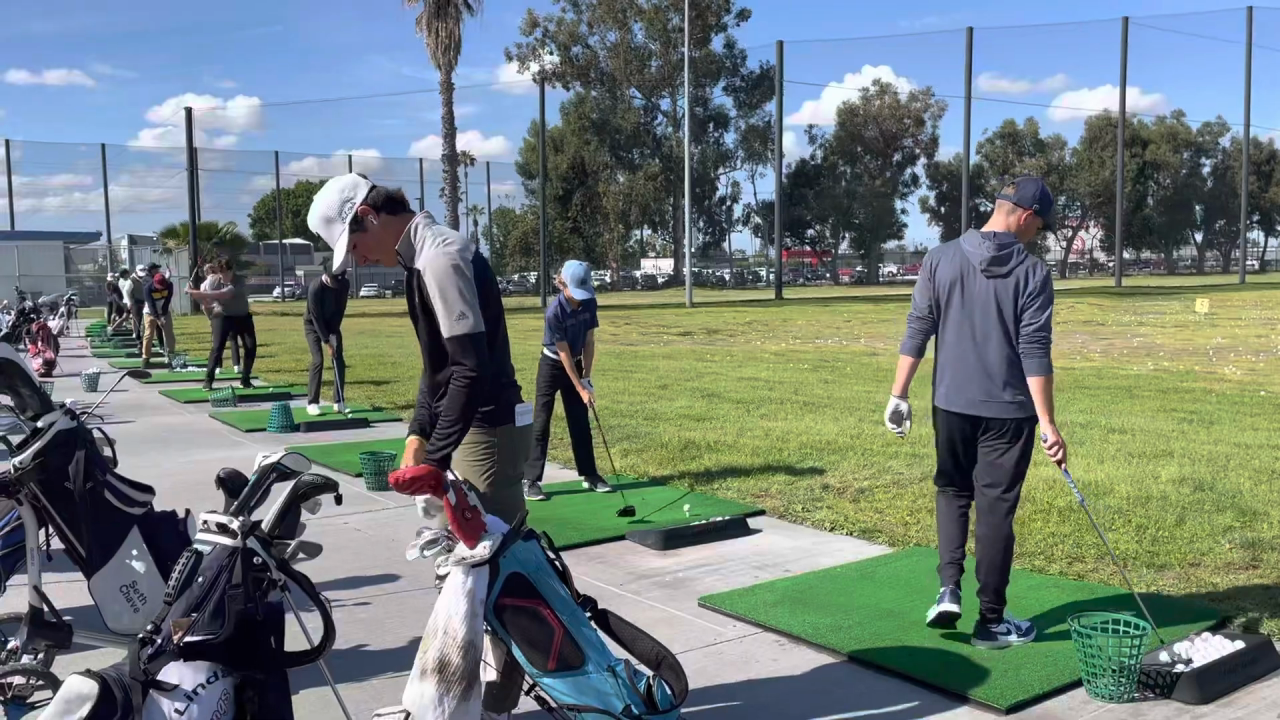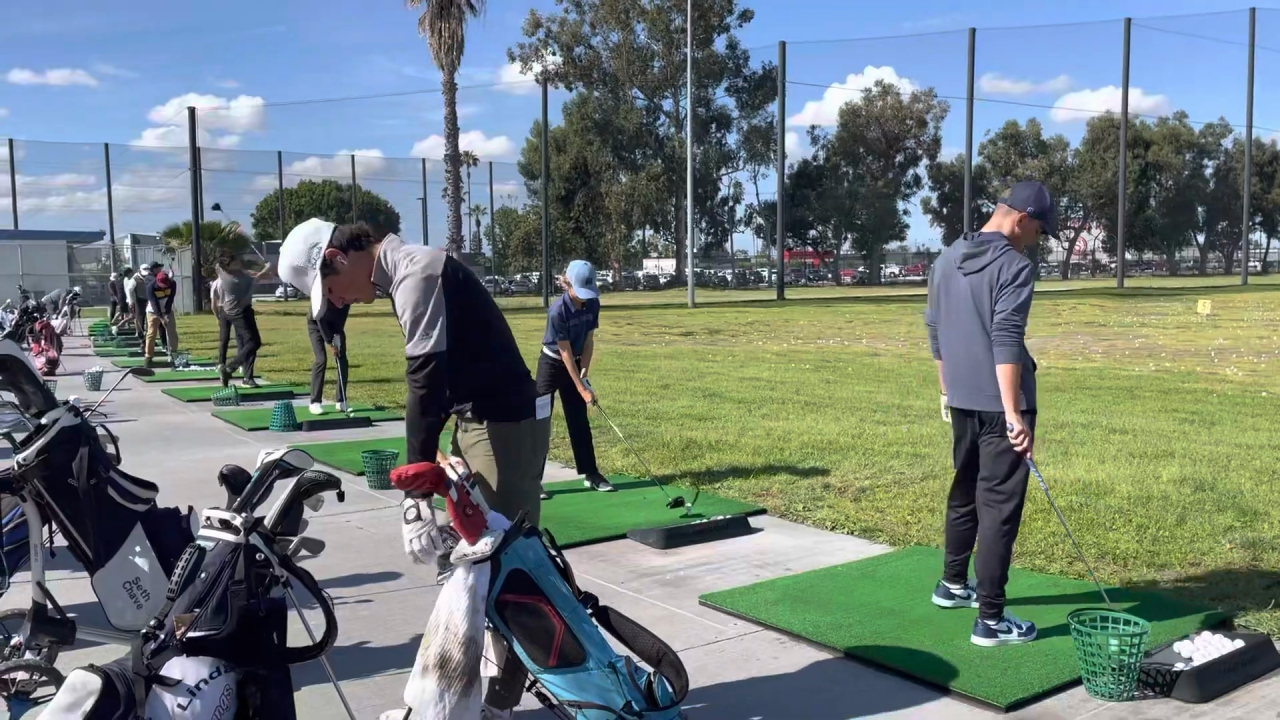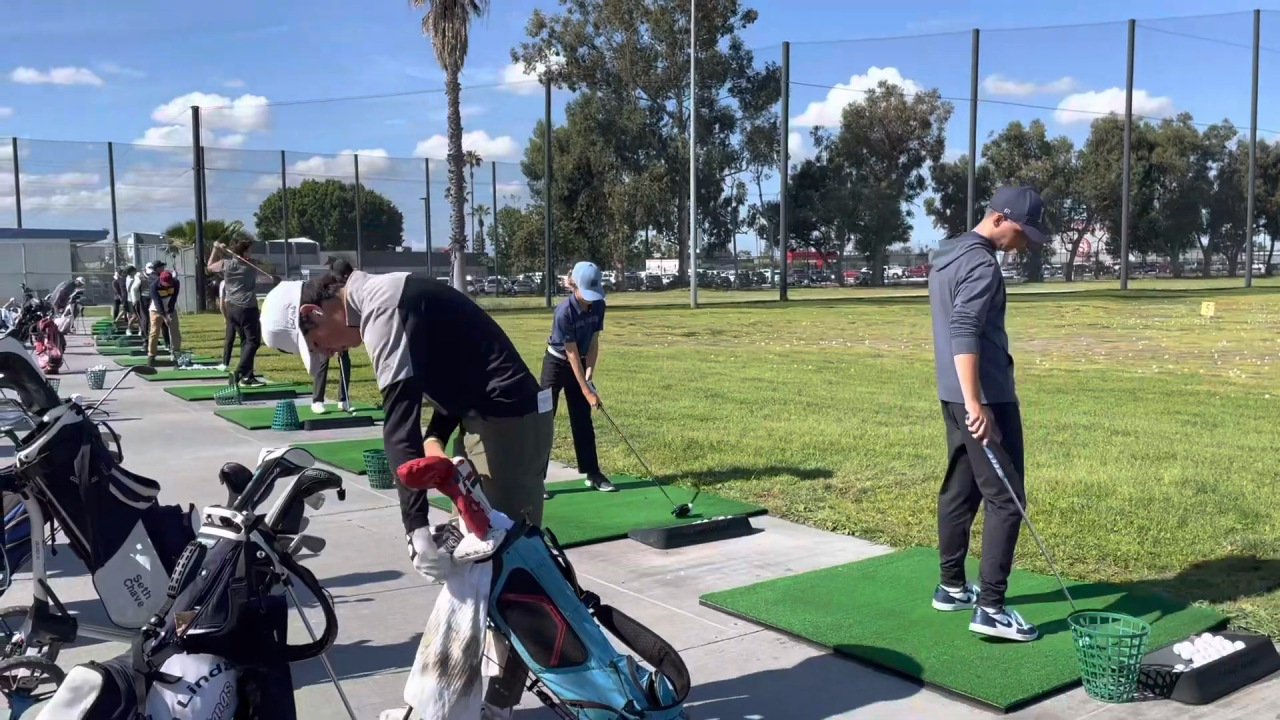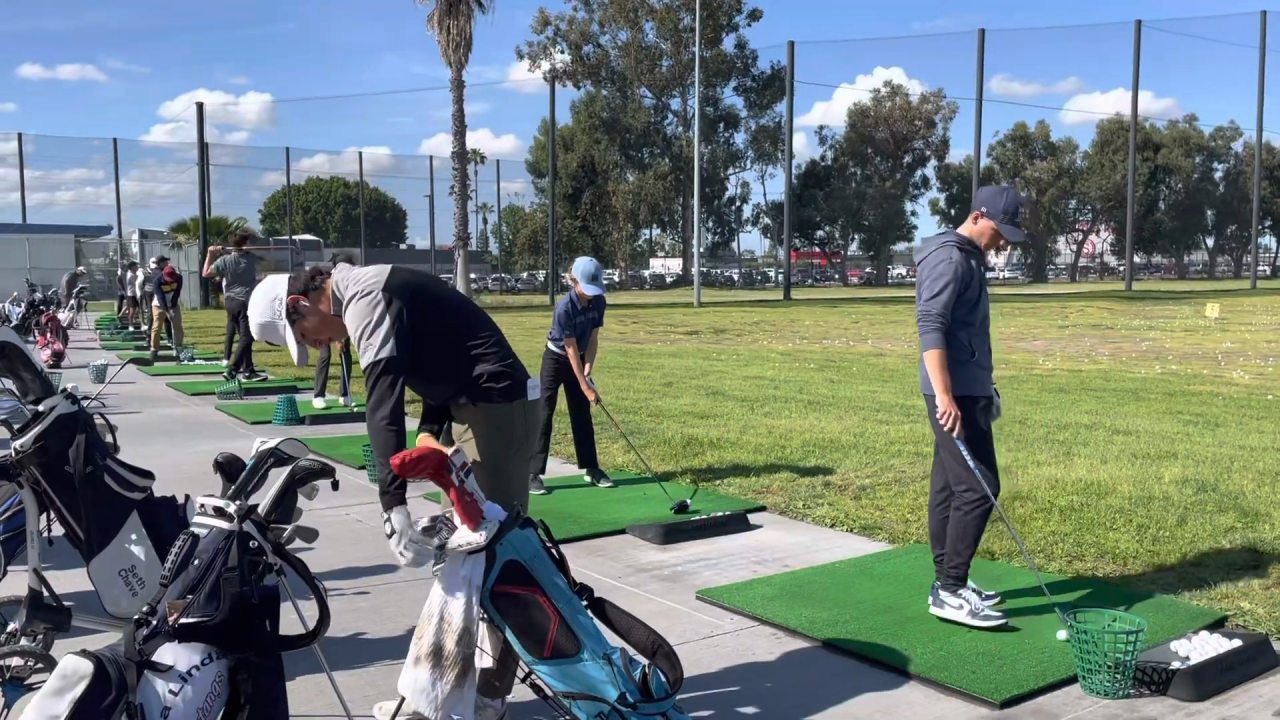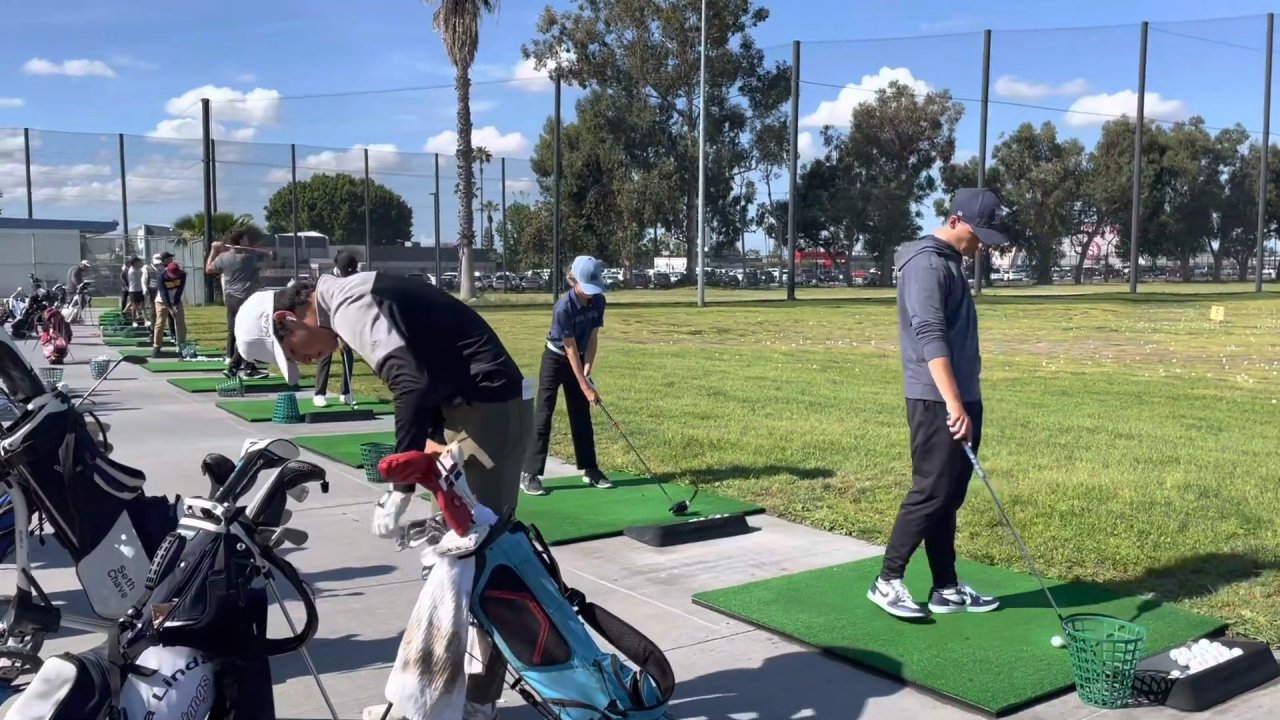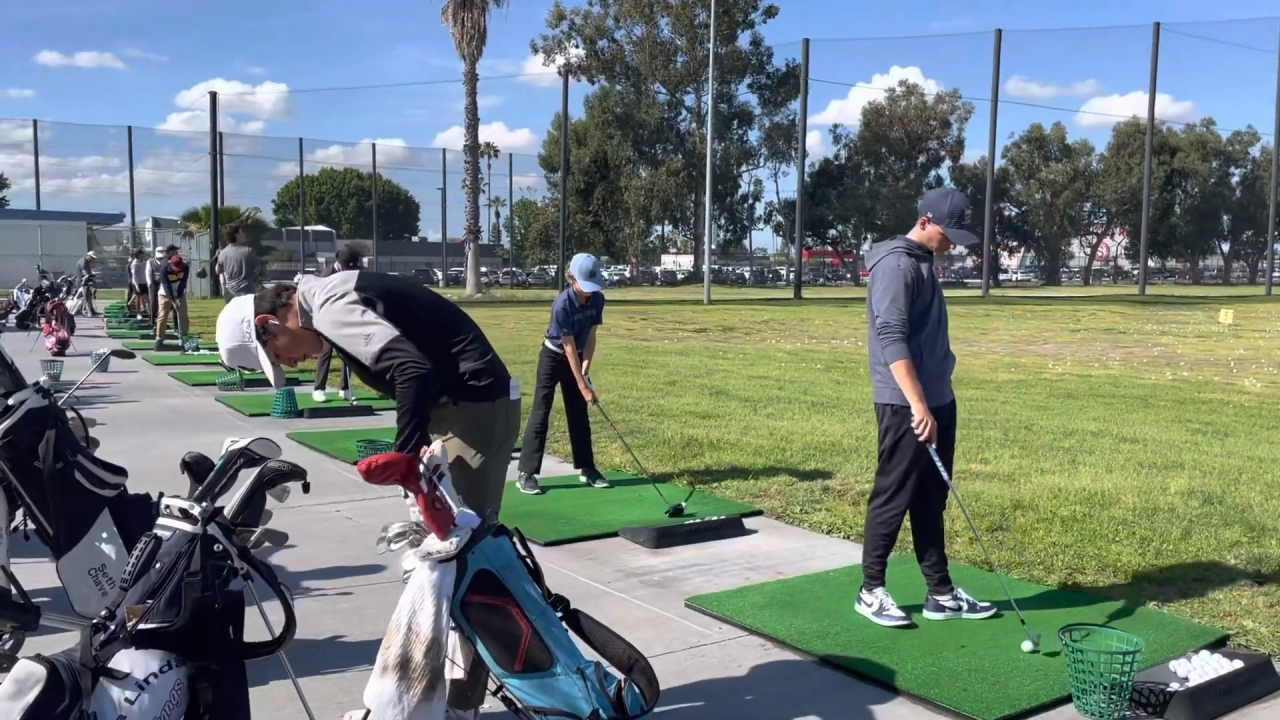
dt=0.3s
person 1, frame 1
left shoulder: (941, 258)
right shoulder: (1032, 271)
left elbow: (917, 330)
right elbow: (1035, 353)
left wrist: (899, 395)
right wrist: (1047, 423)
left hip: (951, 404)
right hip: (1008, 411)
left knee: (952, 496)
right knee: (996, 513)
left ankle: (947, 593)
right ankle: (990, 621)
person 1, frame 2
left shoulder: (946, 260)
right shoulder: (1014, 265)
left elbow: (936, 333)
right elbow: (1007, 342)
right wrist: (1014, 412)
left hip: (961, 400)
right hip: (1000, 405)
left knee: (965, 492)
right knee: (999, 507)
left ankle: (952, 583)
right ankle: (991, 618)
person 1, frame 3
left shoulder: (953, 258)
right shoulder: (980, 263)
right elbow: (965, 335)
right wrist: (975, 402)
left hip: (959, 397)
right hip: (982, 400)
left knee: (959, 491)
right knee: (1006, 500)
left ankle: (952, 586)
right ankle: (991, 608)
person 1, frame 4
left shoulder: (967, 257)
right shoulder: (949, 258)
right elbow: (930, 330)
left wrist: (985, 386)
right wrist: (943, 395)
left hip: (966, 389)
right hip: (957, 394)
left knee: (949, 487)
right knee: (978, 489)
left ankle: (946, 581)
right ankle: (953, 591)
person 1, frame 5
left shoulder: (951, 261)
right shoulder: (925, 265)
right elbow: (930, 337)
right wrist: (953, 403)
left hip: (961, 396)
right hip: (936, 400)
left knee: (949, 495)
right knee: (930, 493)
left ankle: (946, 588)
right ankle: (888, 581)
person 1, frame 6
left shoulder: (922, 262)
right shoulder: (896, 265)
right elbow: (892, 339)
right wrist: (918, 404)
left hip: (936, 398)
right hip: (905, 405)
left knee: (930, 499)
right knee: (893, 496)
left ankle: (940, 593)
right ankle: (871, 590)
person 2, frame 1
left shoulder: (442, 257)
right shoulder: (423, 261)
left elbow: (472, 365)
left wrist: (436, 458)
right wrist: (418, 435)
left hip: (487, 428)
right hip: (467, 430)
person 2, frame 2
left shoulder: (415, 273)
right shoulder: (404, 272)
left elbow: (427, 385)
left wrist: (416, 494)
right wrist: (424, 450)
left hip: (506, 423)
right hip: (477, 419)
person 2, frame 3
left shoulder: (379, 309)
right shoulder: (381, 298)
left elbow: (399, 421)
left wrist: (417, 527)
right wrist: (436, 438)
left hip: (508, 419)
right hip: (488, 417)
person 2, frame 4
left shoulder: (362, 298)
right shoulder: (367, 291)
left elbow: (383, 403)
left wrist: (394, 507)
right wrist: (430, 431)
left hip: (496, 406)
right hip: (479, 403)
person 2, frame 5
left shoulder: (348, 304)
right shoulder: (351, 301)
left elbow: (413, 385)
left wrist: (399, 487)
right wrist: (432, 437)
left hip: (489, 406)
right hip: (470, 405)
person 2, frame 6
left shoulder: (330, 303)
right shoulder: (334, 301)
left elbow: (413, 370)
left wrist: (405, 460)
right wrist: (417, 450)
left hip: (475, 404)
right hip: (456, 403)
person 3, frame 1
left shoulder: (589, 304)
right shoulder: (554, 311)
left elbow: (589, 341)
right elbow: (563, 352)
left wrist: (586, 377)
right wrist: (579, 388)
left hip: (575, 364)
right hip: (552, 366)
left knee: (580, 421)
right knee: (541, 421)
left ankle: (589, 474)
right ankle: (530, 480)
person 3, frame 2
left shoulder: (592, 304)
right shoulder: (558, 311)
left elbow: (588, 341)
right elbow: (565, 352)
left wrist: (584, 375)
right wrist: (581, 388)
left hip: (574, 364)
right hip: (552, 364)
left knee: (580, 420)
left ankle: (590, 473)
person 3, frame 3
left shoulder: (598, 306)
right shoulder: (564, 312)
left elbow: (593, 343)
right elbow: (572, 353)
left wrist: (589, 377)
right wrist: (586, 391)
left hip: (579, 363)
right hip: (556, 364)
left knee: (583, 420)
left ankle: (592, 473)
person 3, frame 4
left shoulder: (598, 302)
right shoulder: (564, 308)
left elbow: (592, 339)
right elbow: (571, 349)
left wrist: (588, 372)
right wrist: (585, 386)
left hip: (578, 360)
right hip: (555, 359)
left knee: (582, 415)
right knee: (544, 415)
left ankle: (591, 468)
right ankle: (532, 474)
person 3, frame 5
left shoulder: (598, 301)
right shoulder: (563, 307)
left elbow: (592, 339)
right elbow: (570, 349)
left wrist: (587, 372)
right wrist: (585, 386)
left hip: (578, 360)
right hip: (555, 360)
left knee: (582, 415)
right knee: (544, 415)
left ankle: (590, 469)
right ankle: (529, 474)
person 3, frame 6
left shoulder: (597, 299)
right shoulder: (562, 305)
left elbow: (590, 337)
right elbow: (569, 347)
left wrist: (586, 371)
right wrist: (582, 385)
left hip: (576, 359)
right hip: (553, 358)
left knee: (580, 415)
right knee: (541, 413)
left ankle: (587, 469)
right ankle: (526, 473)
